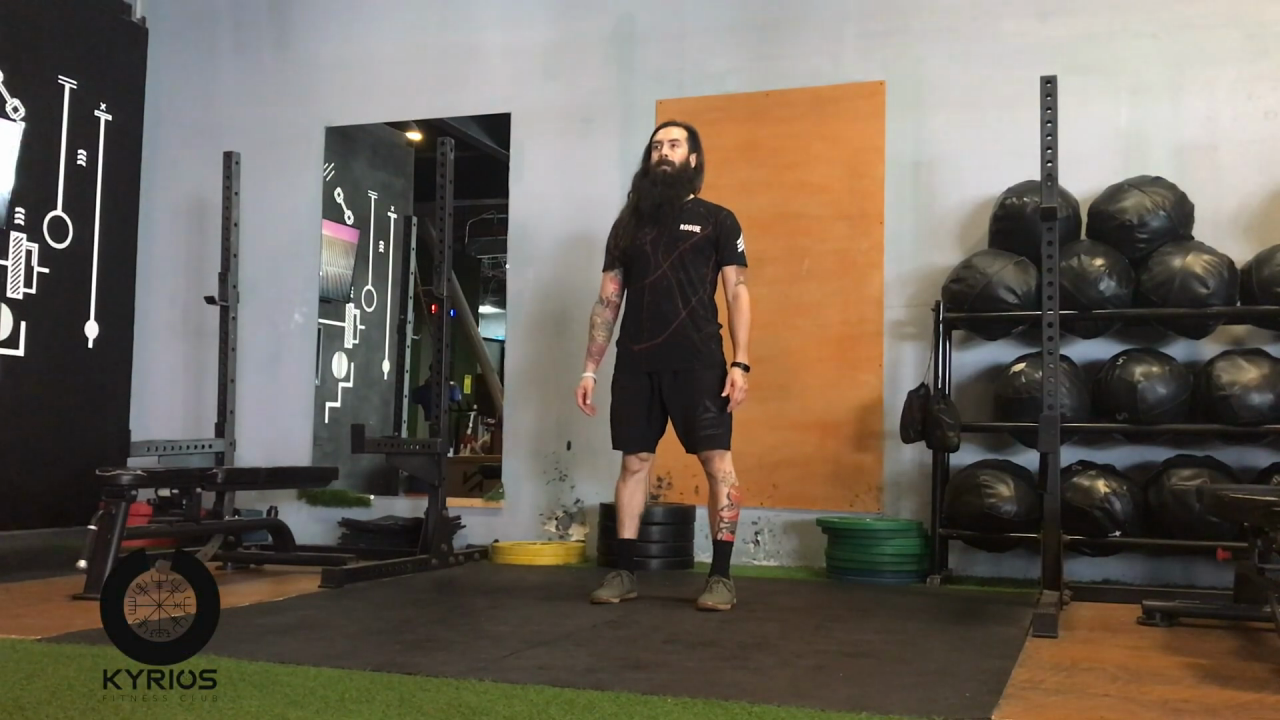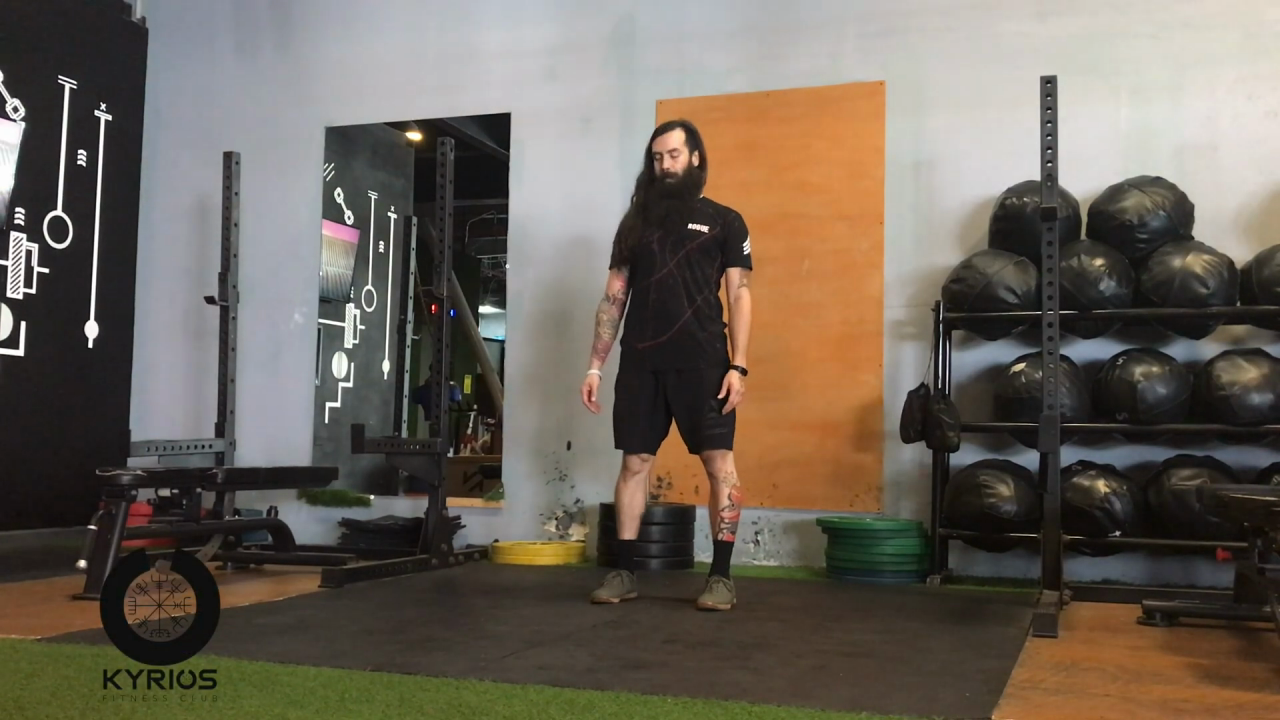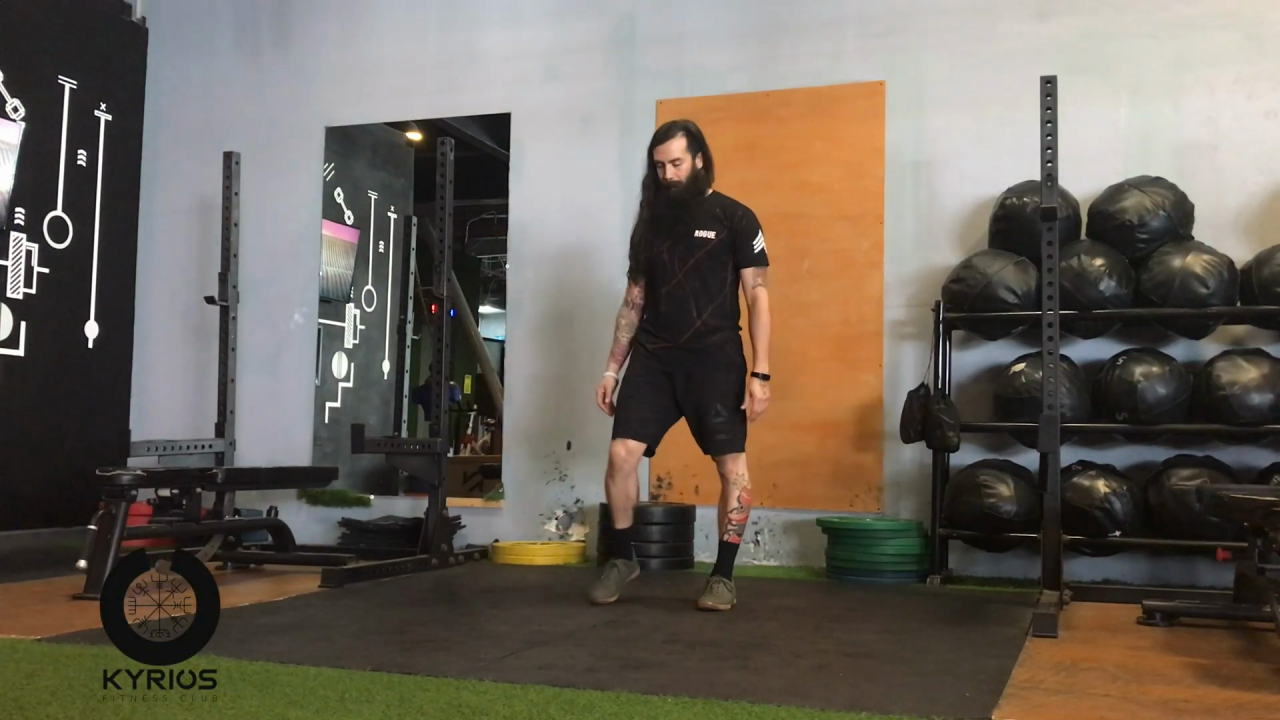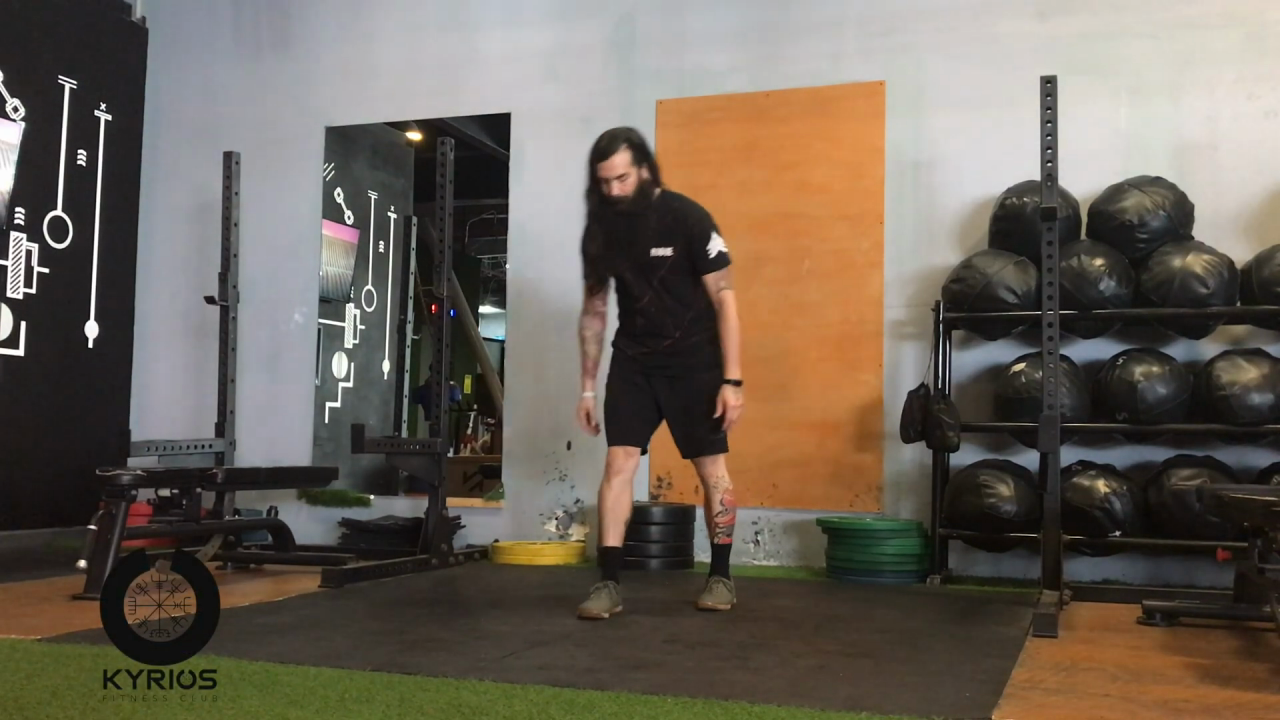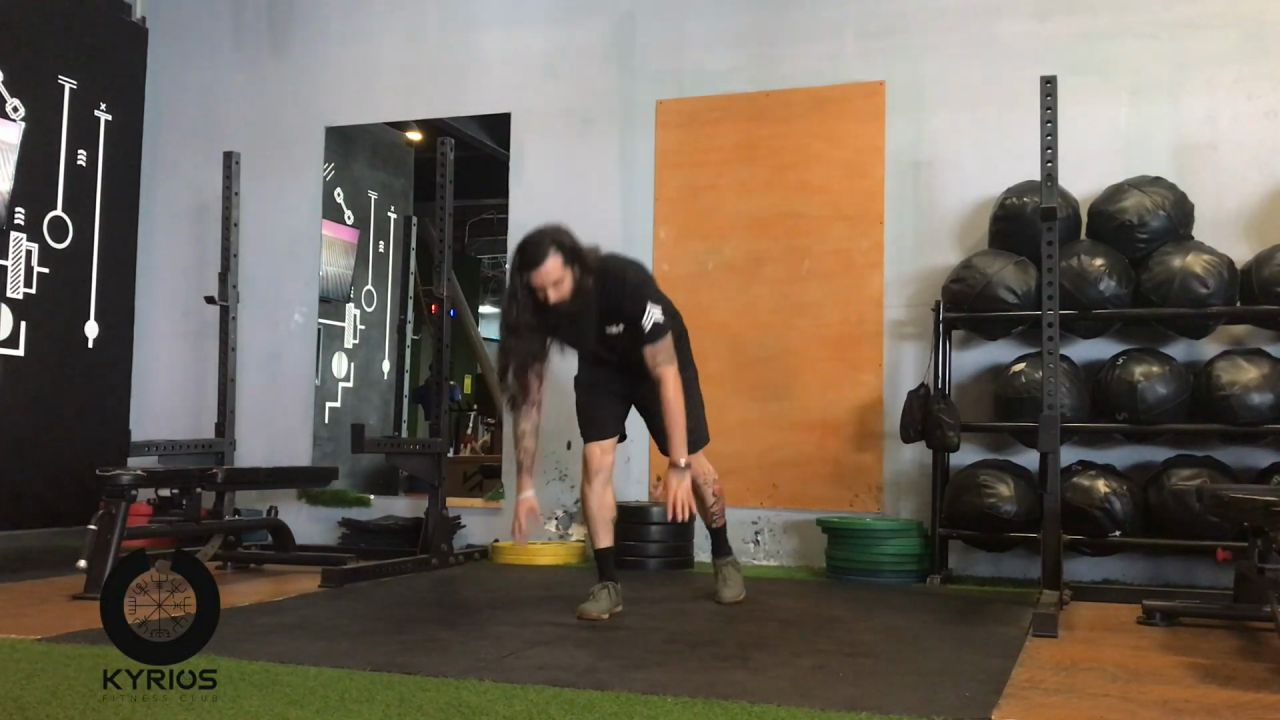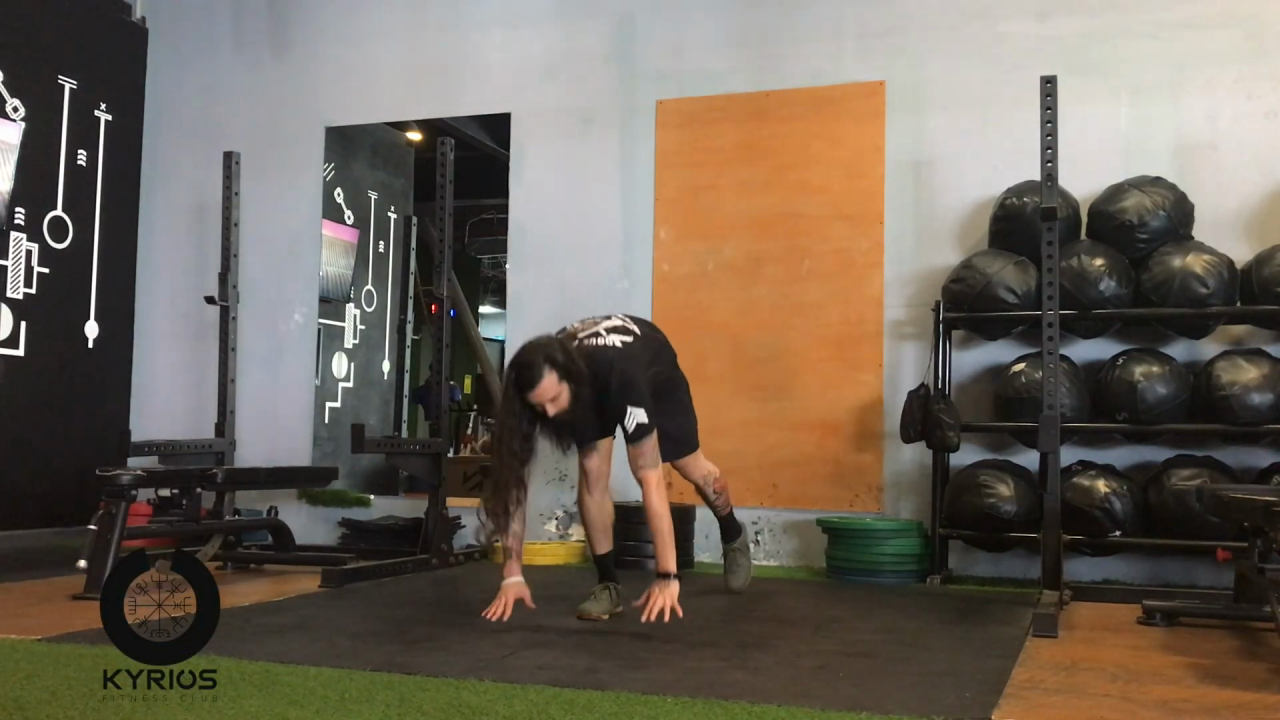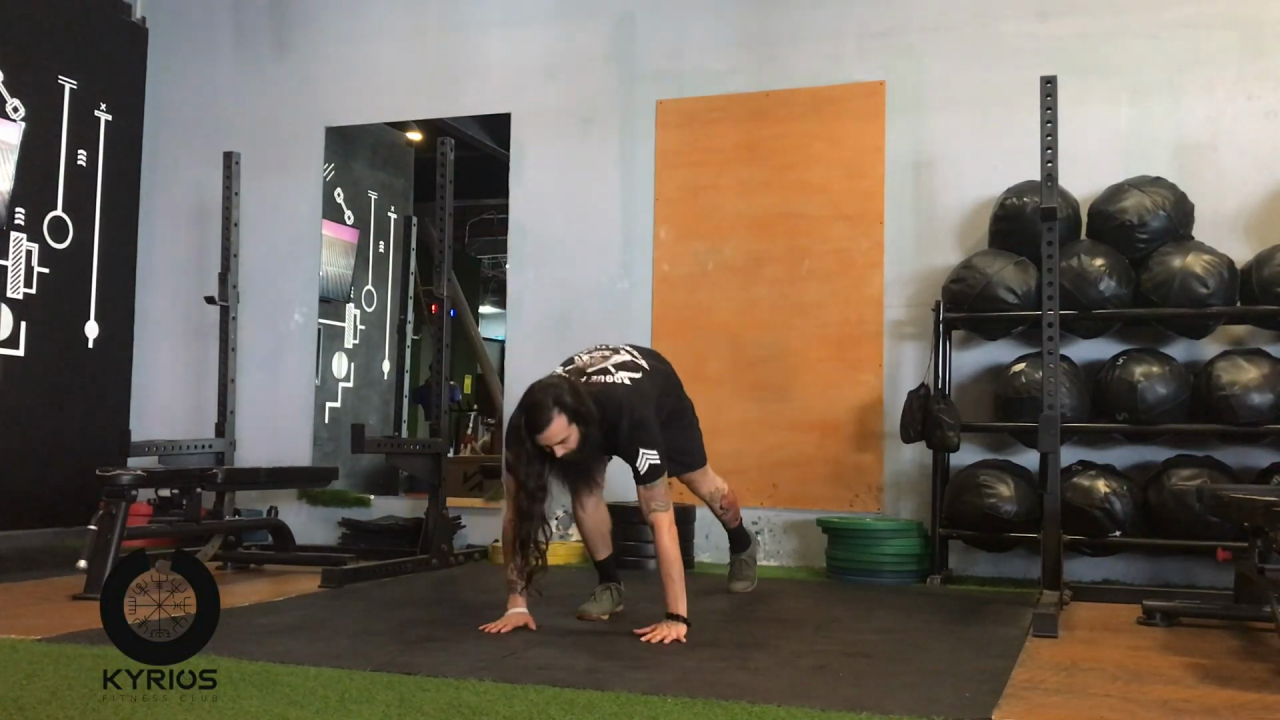
dt=0.4s
person 1, frame 1
left shoulder: (716, 220)
right shoulder: (629, 224)
left elbow: (737, 293)
right elbow: (608, 300)
left wrist: (740, 362)
right wrist: (590, 369)
left hip: (697, 362)
right hip: (636, 363)
left knee: (717, 461)
right knee: (634, 462)
left ankle: (721, 576)
right ankle: (624, 571)
person 1, frame 2
left shoulder: (724, 221)
right shoulder: (636, 221)
left elbow: (739, 296)
right elbow: (613, 298)
left wrist: (738, 365)
right wrist: (595, 366)
left hip: (702, 362)
right hip: (640, 362)
left knee: (719, 462)
right knee: (634, 463)
left ankle: (721, 575)
right ankle: (624, 571)
person 1, frame 3
left shoulder: (735, 218)
right shoulder: (650, 223)
left elbow: (758, 297)
right elbow: (633, 302)
left wrist: (760, 372)
right wrist: (612, 369)
left hip: (715, 363)
right hip: (654, 360)
left knee: (731, 465)
right knee: (622, 453)
left ankle: (723, 576)
right ankle: (621, 558)
person 1, frame 4
left shoulder: (688, 219)
right shoulder: (601, 229)
left elbow: (724, 299)
right elbow: (594, 310)
left wrist: (732, 379)
right wrist: (587, 386)
left hip: (692, 360)
right hip: (632, 361)
left knee: (711, 466)
right knee: (618, 464)
left ankle: (720, 576)
right ankle: (608, 582)
person 1, frame 5
left shoulder: (626, 283)
right shoulder: (537, 310)
left elbow: (666, 375)
right elbow: (528, 396)
left wrist: (679, 465)
right wrist: (525, 486)
left hip: (658, 365)
right hip: (600, 367)
left knee: (695, 463)
right knee: (596, 465)
left ankle: (724, 557)
right ankle: (607, 584)
person 1, frame 6
left shoulder: (623, 379)
right shoulder: (537, 390)
left elbow: (651, 481)
right elbow: (515, 480)
left wrist: (667, 577)
right wrist: (512, 575)
left hip: (654, 371)
right hip: (589, 385)
left knee: (691, 466)
right knee: (592, 470)
left ankle: (733, 537)
right ankle: (608, 584)
person 1, frame 7
left shoulder: (631, 419)
right shoulder: (526, 430)
left elbow: (661, 520)
right elbow: (517, 515)
left wrist: (677, 617)
right wrist: (516, 604)
left hip: (660, 392)
right hip: (594, 400)
left knee: (700, 480)
right knee: (584, 491)
left ankle: (742, 546)
right ankle: (609, 584)
